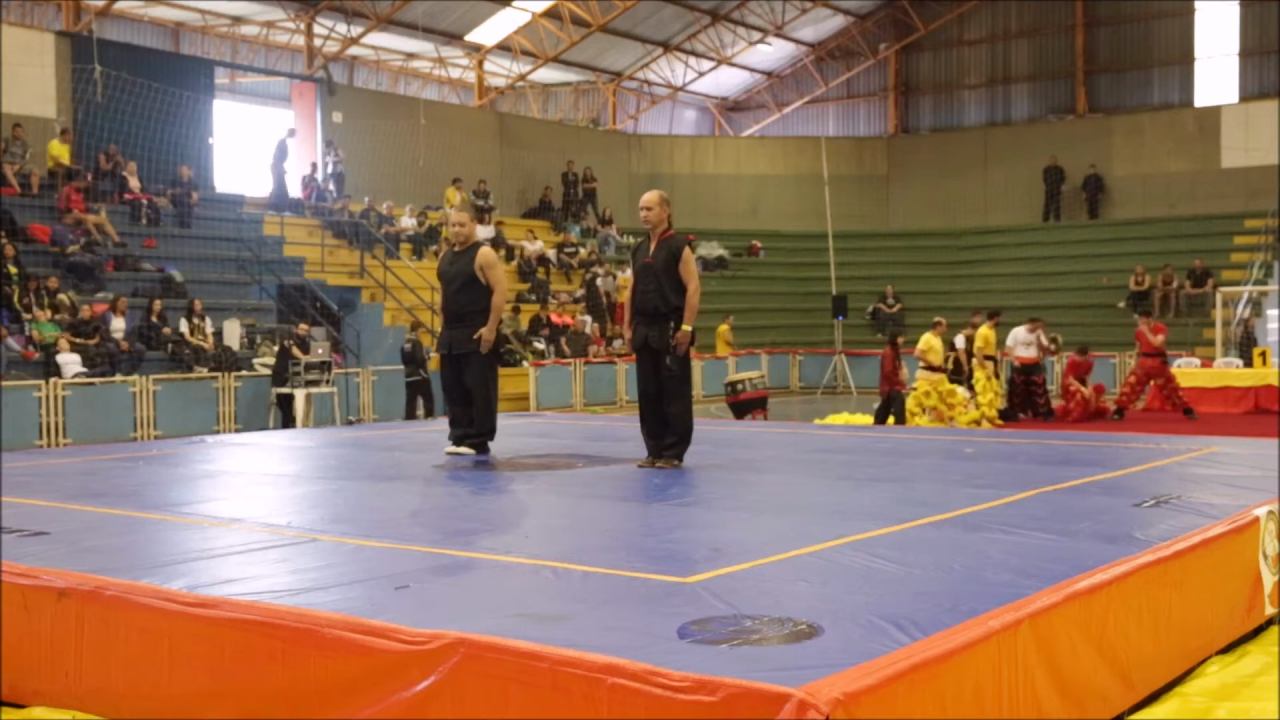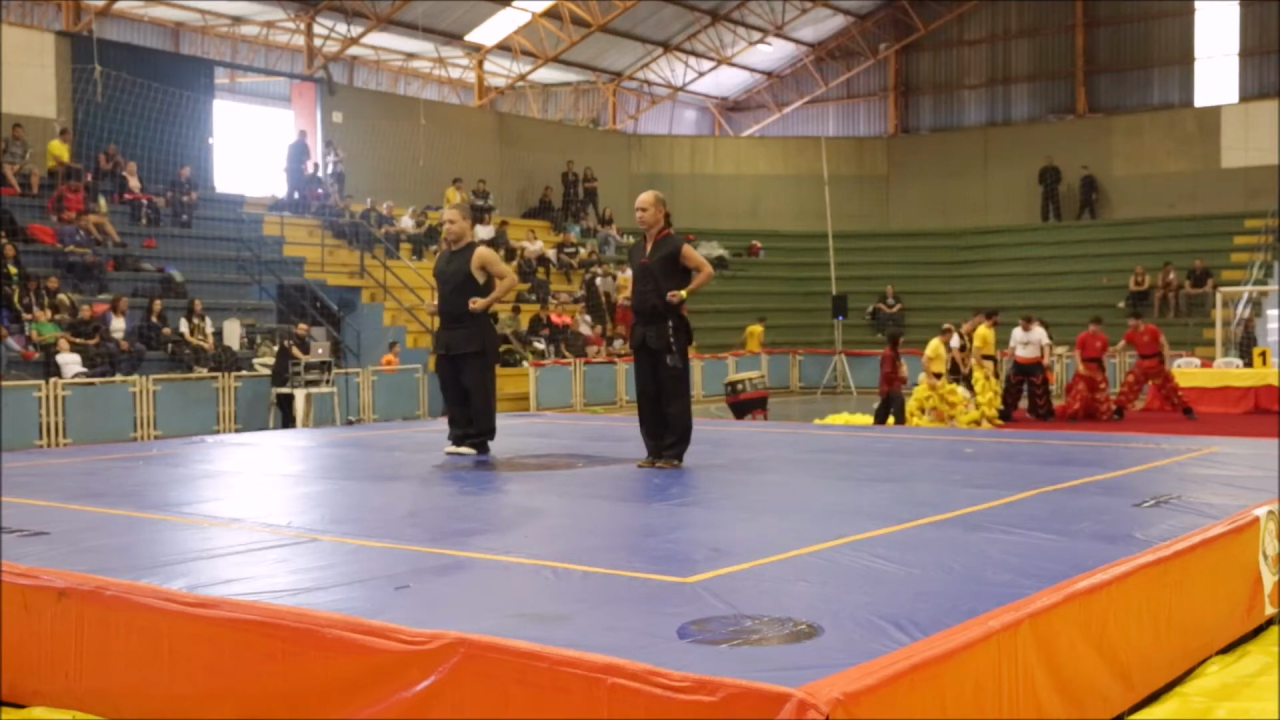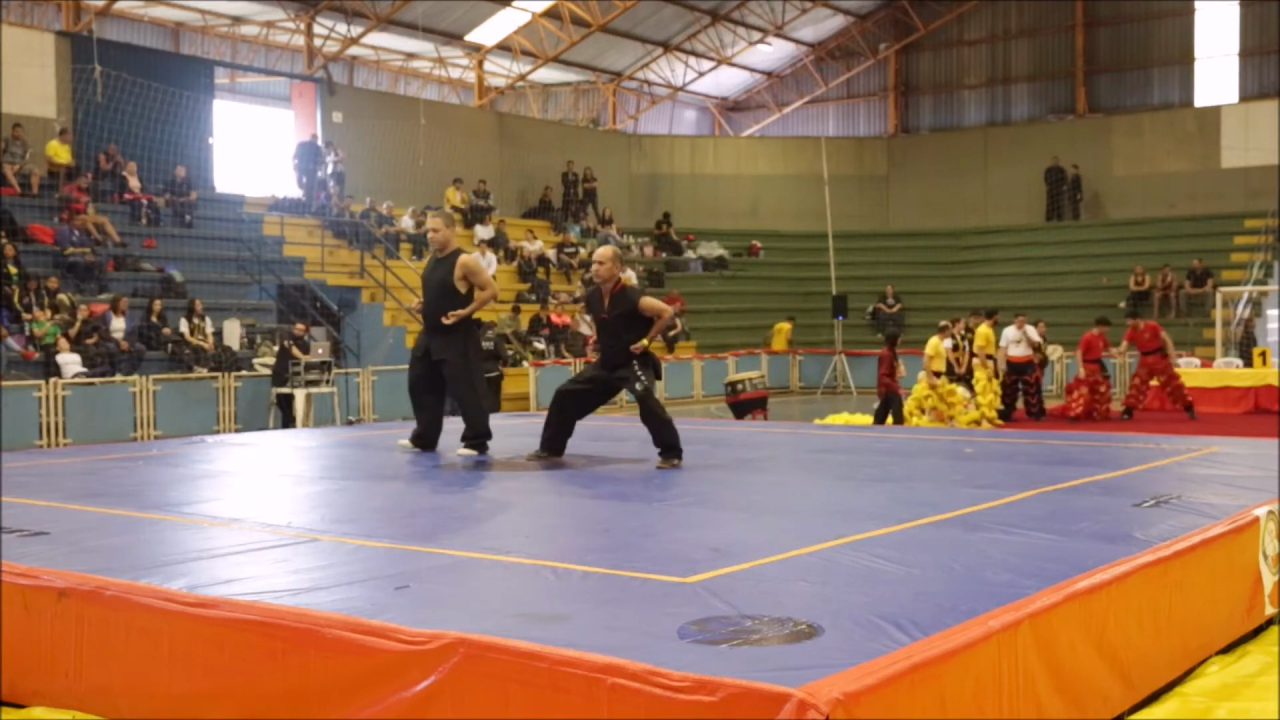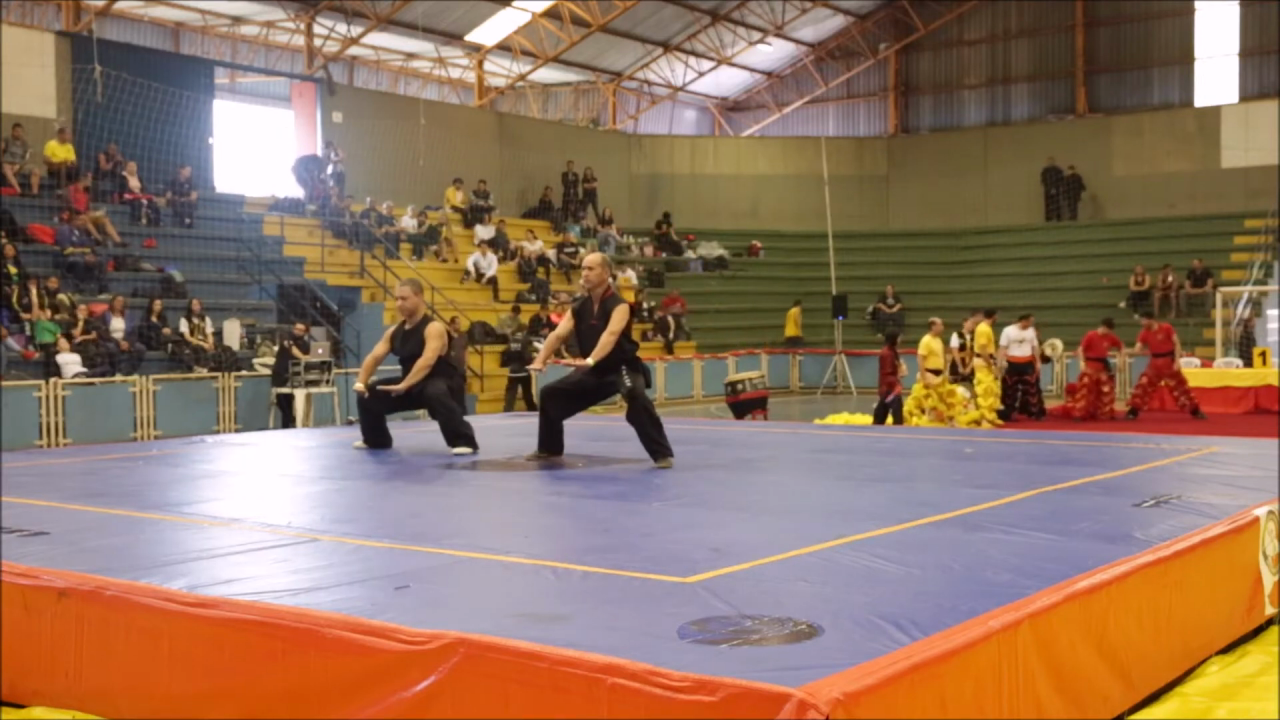
dt=1s
person 1, frame 1
left shoulder: (679, 247)
right shoulder: (638, 250)
left elbow: (693, 289)
left wrist: (686, 328)
right wrist: (627, 326)
left hip: (669, 328)
right hip: (643, 329)
left knee: (674, 393)
right knee: (647, 393)
left ankle: (673, 453)
right ankle: (654, 450)
person 1, frame 2
left shoulder: (676, 246)
right shoulder: (636, 250)
left elbow: (707, 270)
left wrist: (684, 293)
right wrist: (631, 299)
left hip: (668, 328)
right hip: (642, 328)
left knee: (673, 392)
right knee: (646, 392)
left ankle: (673, 452)
right ankle: (654, 450)
person 1, frame 3
left shoulder: (632, 298)
right shoulder: (592, 296)
left elbow: (667, 312)
left wrist: (646, 341)
right wrist: (598, 336)
left hip: (633, 363)
right hip: (606, 363)
left knee: (646, 400)
right knee: (566, 395)
left ankle: (671, 453)
right ankle: (551, 447)
person 1, frame 4
left shoulder: (619, 306)
right shoulder: (579, 308)
left elbow: (610, 335)
right elbow: (558, 334)
left wrist: (590, 360)
right wrist: (540, 360)
left hip: (622, 368)
right hip: (593, 372)
left knee: (637, 398)
right knee: (550, 394)
left ankle: (662, 454)
right ankle: (549, 448)
person 2, frame 1
left shoulder: (484, 254)
right shoulder: (445, 257)
left elbow: (500, 291)
left wrist: (491, 328)
right wrist: (445, 326)
left hip: (477, 334)
right hip: (450, 334)
left knee: (480, 389)
right knee: (453, 388)
left ankle: (479, 441)
right ankle: (459, 437)
person 2, frame 2
left shoulder: (480, 254)
right shoulder: (443, 257)
left elbow: (510, 279)
left wrist: (487, 301)
right wrist: (436, 306)
left hip: (474, 334)
right hip: (447, 334)
left knee: (478, 388)
right knee: (451, 388)
left ankle: (479, 440)
right ankle: (459, 437)
person 2, frame 3
left shoulder: (464, 261)
right shoulder: (432, 261)
left elbow: (491, 290)
left wrist: (466, 312)
right wrist: (422, 305)
left hip: (458, 339)
right hip: (430, 337)
left knee: (467, 390)
right knee: (420, 386)
left ankle: (477, 441)
right ankle: (424, 438)
person 2, frame 4
left shoulder: (434, 328)
right shoulder: (394, 331)
left elbow: (427, 361)
right elbow: (374, 357)
left wrist: (403, 386)
right wrist: (361, 382)
left hip: (440, 383)
right hip: (411, 386)
left knee: (436, 395)
right knee: (368, 396)
left ankle: (464, 441)
right ankle: (376, 439)
